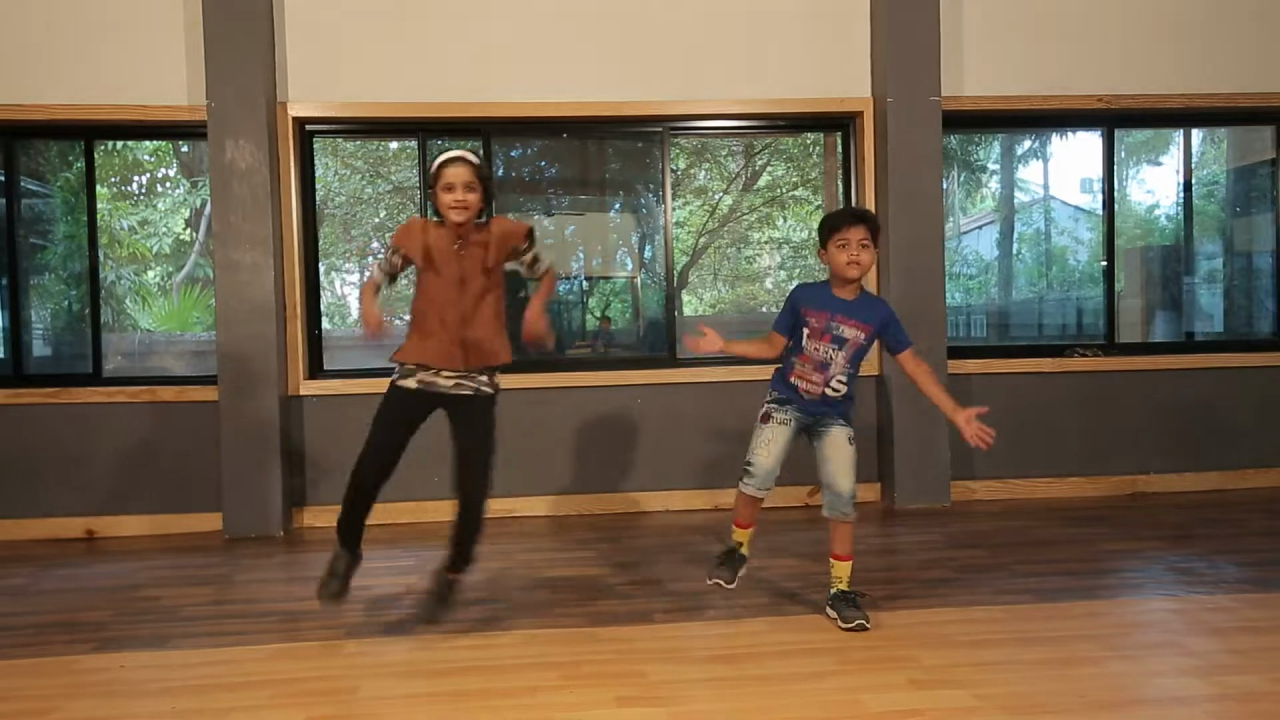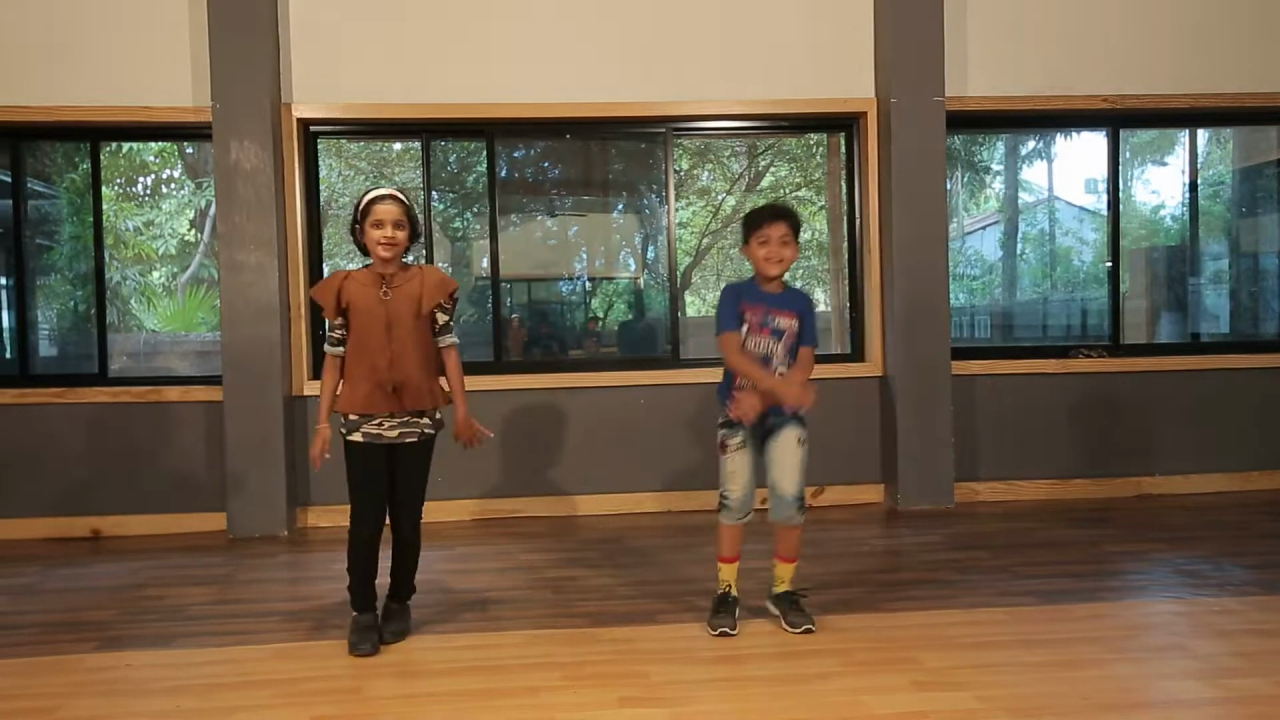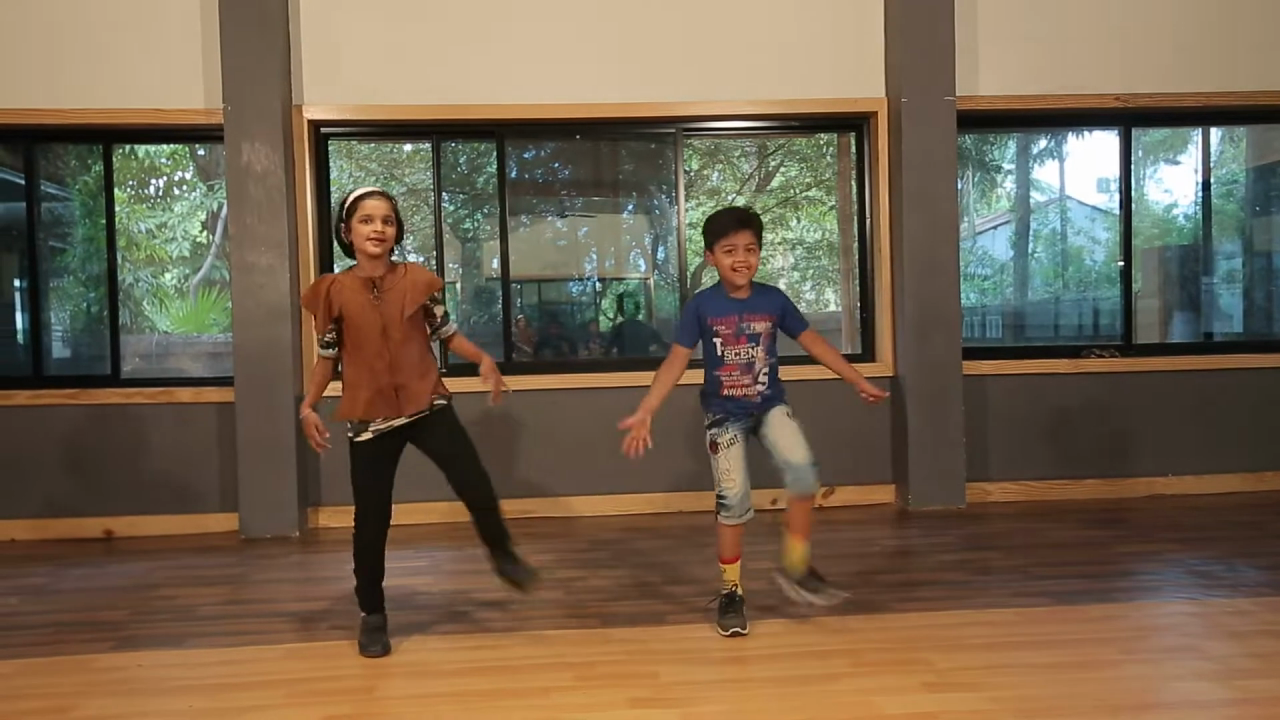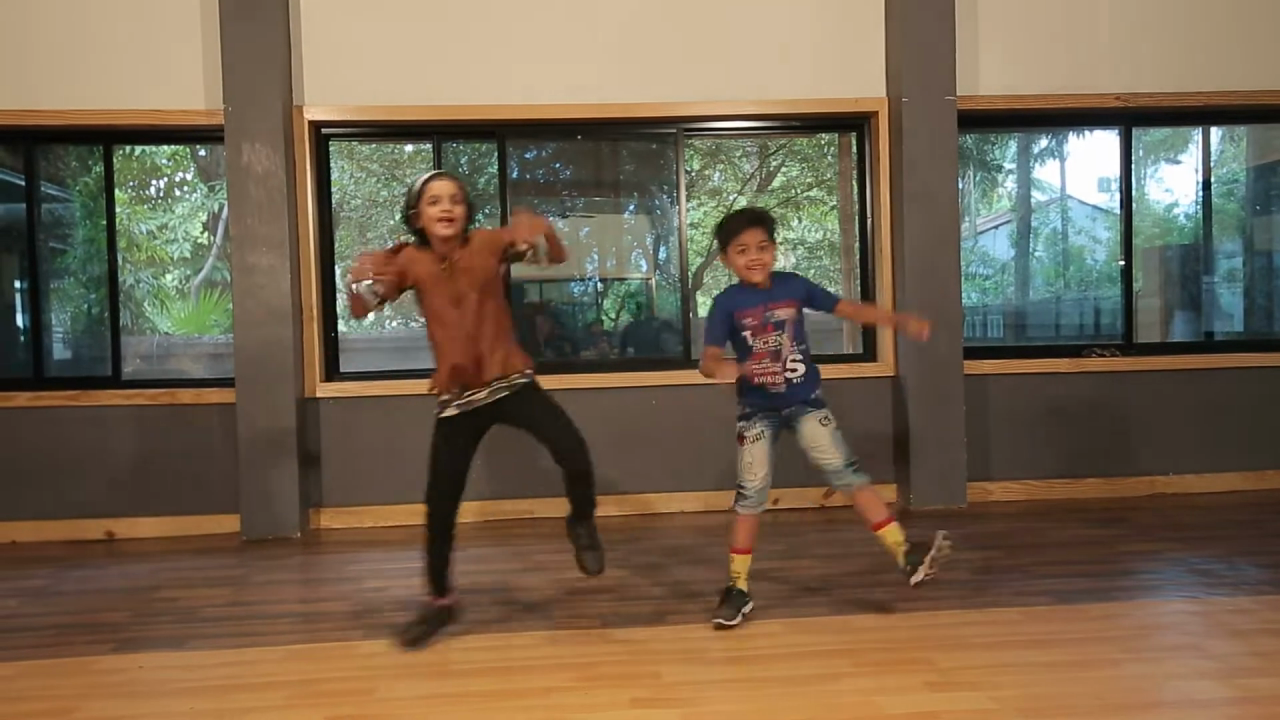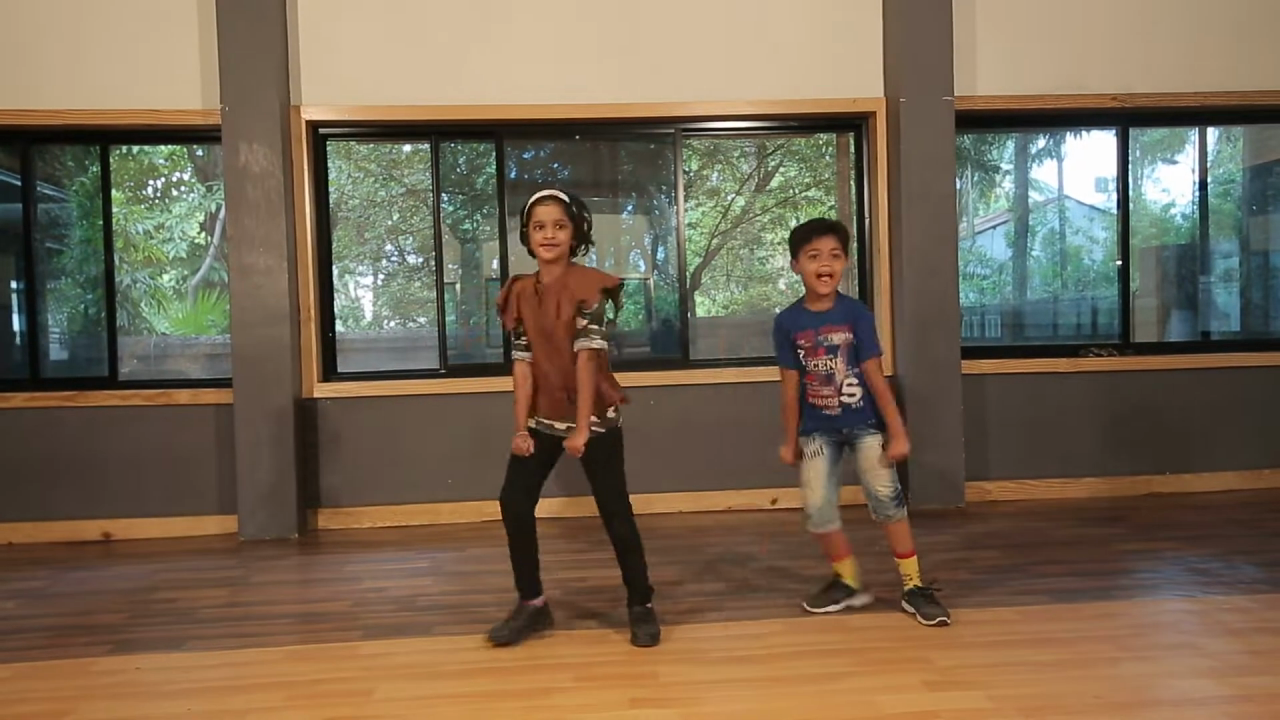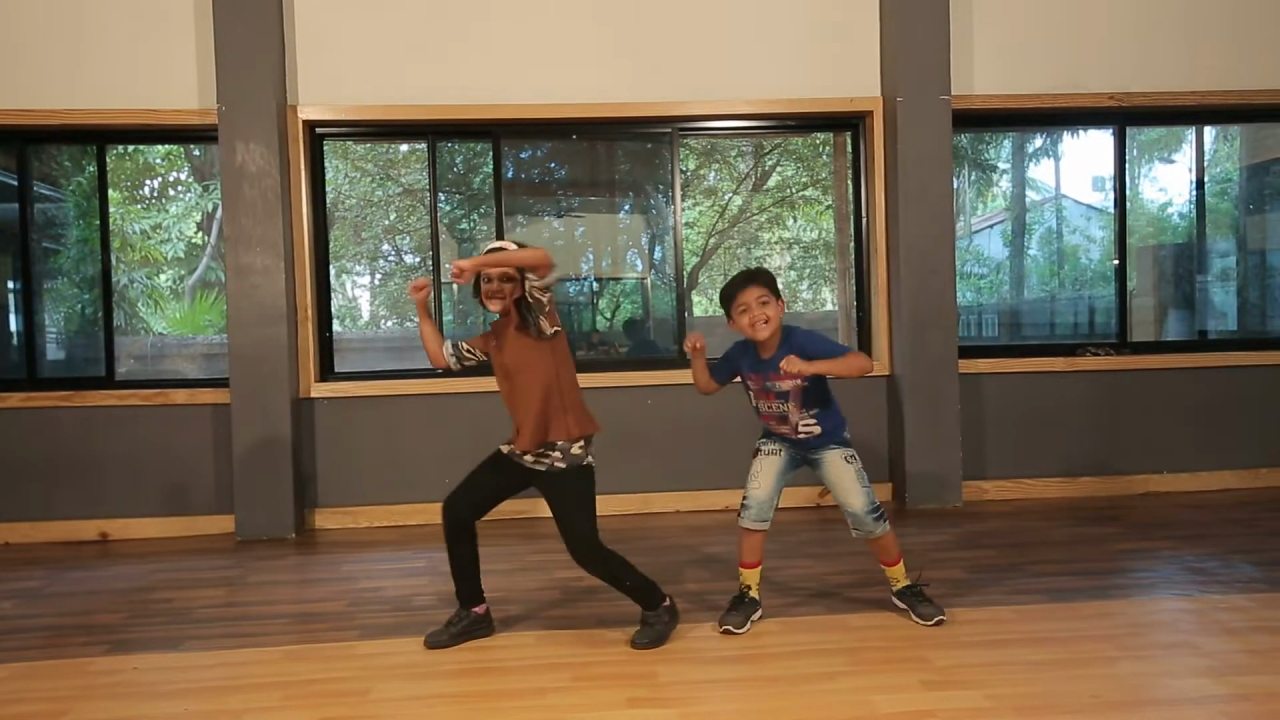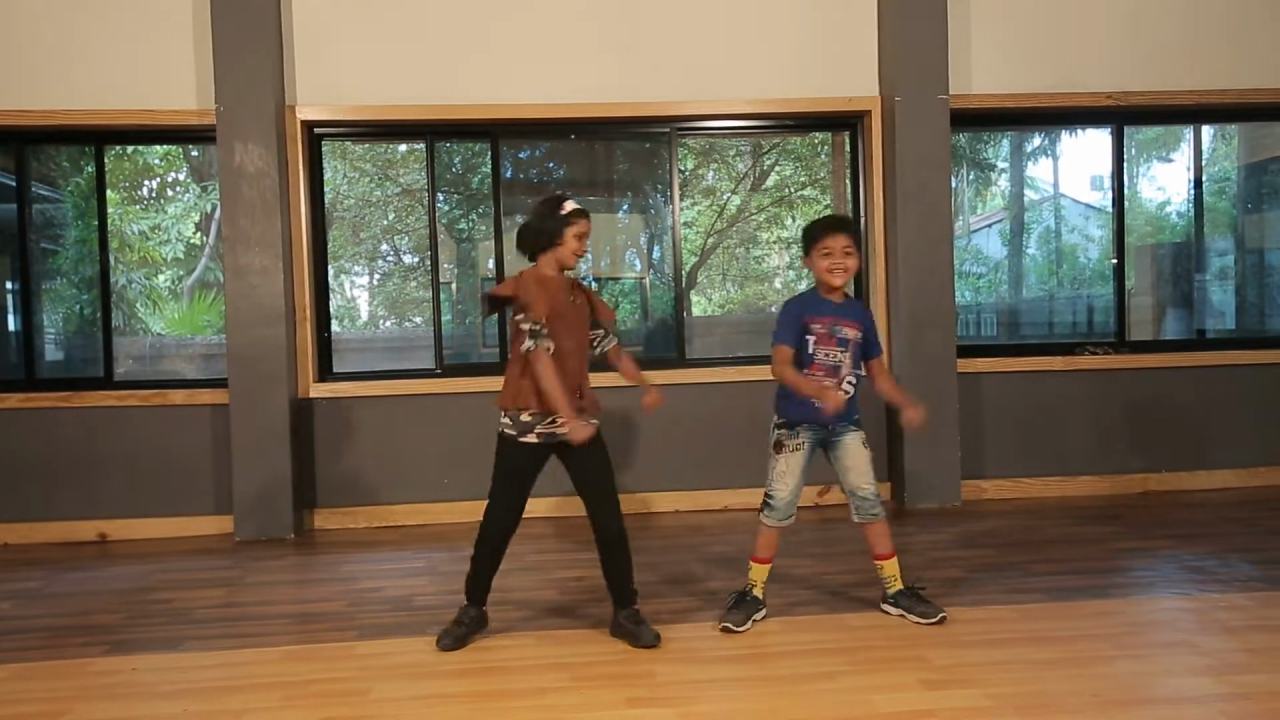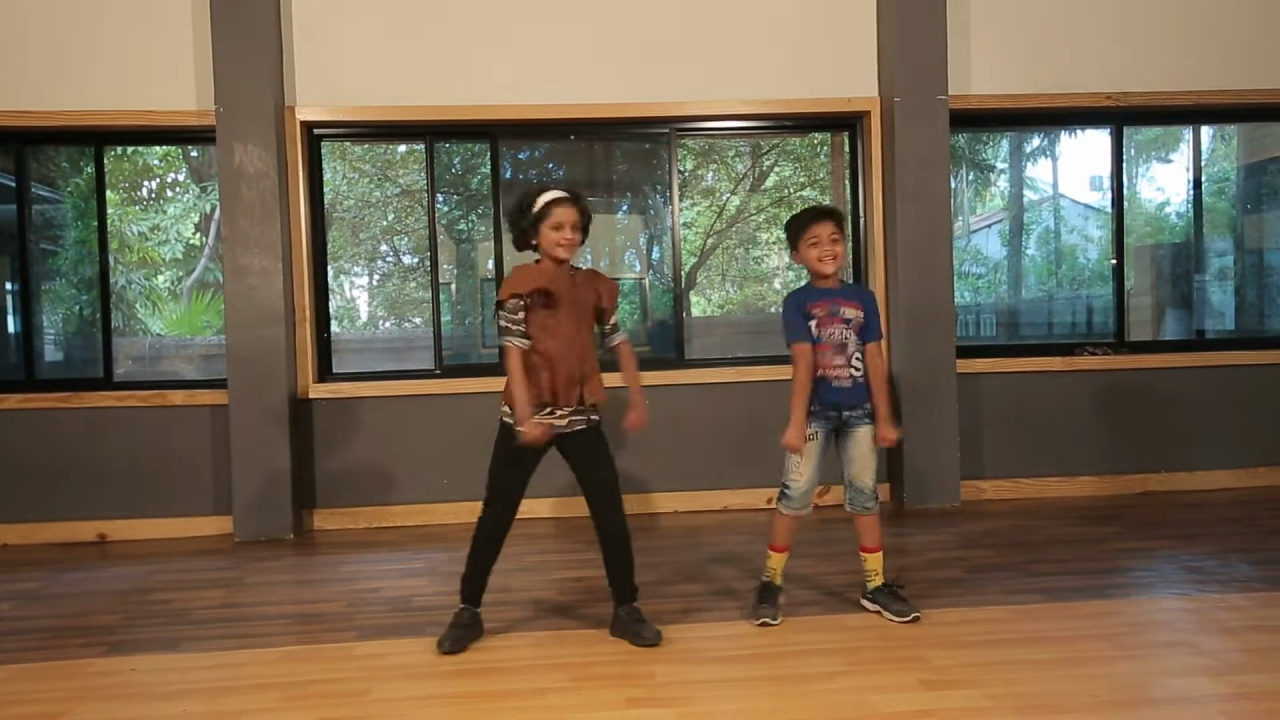
dt=0.4s
person 1, frame 1
left shoulder: (502, 236)
right shoulder: (418, 236)
left elbow: (544, 270)
right elbow: (378, 277)
left wrist: (537, 306)
right wrist: (368, 299)
left hip: (475, 380)
right hip: (420, 371)
left knee: (474, 485)
right knee: (372, 466)
left ankle: (452, 572)
right ankle: (346, 550)
person 1, frame 2
left shoulder: (430, 284)
right shoulder: (346, 287)
left elbow: (446, 347)
right elbow: (334, 356)
left wrist: (462, 407)
right wrist: (322, 420)
left hip: (417, 418)
right hip: (363, 421)
left knee: (406, 520)
right knee: (366, 519)
left ankle: (398, 603)
right ankle: (363, 612)
person 1, frame 3
left shoulder: (419, 280)
right shoulder: (335, 292)
left elbow: (448, 333)
right elbow: (326, 356)
left wrist: (485, 362)
right wrist: (308, 406)
left hip: (426, 405)
right hip: (371, 420)
left knee: (473, 483)
right knee: (371, 521)
left ankle: (501, 554)
right ankle: (372, 615)
person 1, frame 4
left shoulder: (489, 246)
right shoulder: (410, 262)
left elbow: (556, 256)
right elbow: (361, 308)
left wrist: (543, 233)
right wrist: (362, 275)
left hip: (510, 382)
right hip: (456, 395)
left knee: (574, 451)
right knee: (441, 499)
left ankle: (583, 522)
right ankle: (438, 600)
person 1, frame 5
left shoulder: (591, 285)
right shoulder: (522, 294)
left elbow: (590, 354)
right elbow: (523, 361)
left wrist: (582, 428)
right wrist: (521, 426)
left hip: (596, 415)
right hip: (543, 417)
left knee: (614, 512)
right knee: (515, 503)
left ankle: (641, 606)
right ankle: (532, 604)
person 1, frame 6
left shoulder: (536, 309)
right shoulder: (491, 337)
left elbow: (543, 262)
right elbow: (442, 357)
left wrist: (477, 262)
right wrist: (423, 310)
left hip: (566, 451)
right hip: (520, 450)
left knee: (584, 550)
right knee: (456, 512)
left ankle: (659, 607)
right ankle: (472, 612)
person 1, frame 7
left shoulder: (579, 295)
right shoulder: (528, 288)
left elbow: (608, 345)
right elbow: (537, 354)
left wrist: (644, 384)
right wrist: (565, 415)
left hip: (577, 416)
right hip: (526, 421)
left knee: (607, 514)
right knee: (501, 520)
left ankle: (624, 612)
right ankle: (472, 610)
person 1, frame 8
left shoulder: (593, 284)
right shoulder: (522, 282)
left elbow: (617, 341)
right elbow: (513, 351)
left wrist: (637, 397)
right wrist: (524, 412)
left hip: (582, 415)
right hip: (525, 415)
left knee: (610, 513)
right knee: (496, 515)
left ankle: (625, 609)
right ankle: (469, 612)
person 2, frame 1
left shoulder: (879, 312)
right shoulder: (804, 295)
left elbow: (913, 364)
right elbow: (773, 347)
left wrist: (957, 415)
right wrist: (724, 346)
left hip: (834, 415)
right hip: (786, 402)
left knee: (842, 499)
right knee: (757, 476)
left ankle: (840, 594)
right ankle: (738, 547)
person 2, frame 2
left shoulder: (802, 302)
right shoulder: (735, 296)
left elbow: (804, 367)
right elbow: (729, 352)
left wrist: (764, 399)
right wrist: (772, 383)
left hip: (782, 417)
right hip: (736, 414)
left knee: (789, 502)
right knee: (735, 503)
left ankle: (784, 592)
right ankle: (726, 593)
person 2, frame 3
left shoulder: (772, 298)
right shoulder: (701, 306)
left elbow: (809, 338)
right elbow: (676, 362)
left wrist: (854, 377)
right wrist: (645, 411)
left hip: (769, 404)
right hip: (723, 414)
left knee: (803, 476)
right knee: (733, 503)
left ankle: (796, 568)
right ankle: (731, 593)
person 2, frame 4
left shoulder: (792, 284)
right shoulder: (727, 302)
left elbow: (847, 308)
right elbow: (708, 359)
left wrist: (901, 321)
right wrist: (722, 367)
left hip: (806, 402)
right hip: (757, 409)
left knee: (844, 470)
right knee: (751, 493)
left ankle: (907, 552)
right ankle: (737, 588)
person 2, frame 5
left shoulder: (855, 313)
right shoulder: (787, 321)
left elbow: (875, 375)
right elbow: (790, 383)
left wrist: (899, 432)
right wrist: (789, 438)
left hip: (865, 422)
right hip: (817, 428)
left knee: (887, 501)
right knee: (819, 511)
left ankle: (914, 588)
right ankle: (849, 583)
person 2, frame 6
left shoulder: (804, 342)
right shoulder: (737, 357)
left elbow: (862, 363)
right elbow: (709, 387)
left wrist: (809, 368)
right wrist: (697, 358)
left hip: (826, 438)
right hip: (778, 441)
left knee: (867, 514)
right knee: (754, 510)
left ankle: (905, 586)
right ankle: (748, 596)
person 2, frame 7
left shoulder: (861, 315)
right shoulder: (799, 307)
left elbow: (878, 370)
right elbow: (780, 365)
left wrist: (905, 403)
right wrist: (813, 392)
left hip: (845, 423)
right hip: (795, 422)
left knee: (869, 502)
right knee: (778, 508)
left ankle: (895, 591)
right ankle: (752, 597)
person 2, frame 8
left shoulder: (863, 298)
right shoulder: (797, 301)
left elbow: (875, 359)
right elbow: (801, 362)
left wrist: (884, 417)
right wrist: (795, 421)
left hip: (858, 410)
right hip: (814, 410)
left knee: (864, 495)
right knee: (795, 495)
left ankle: (875, 586)
right ankle: (771, 581)
